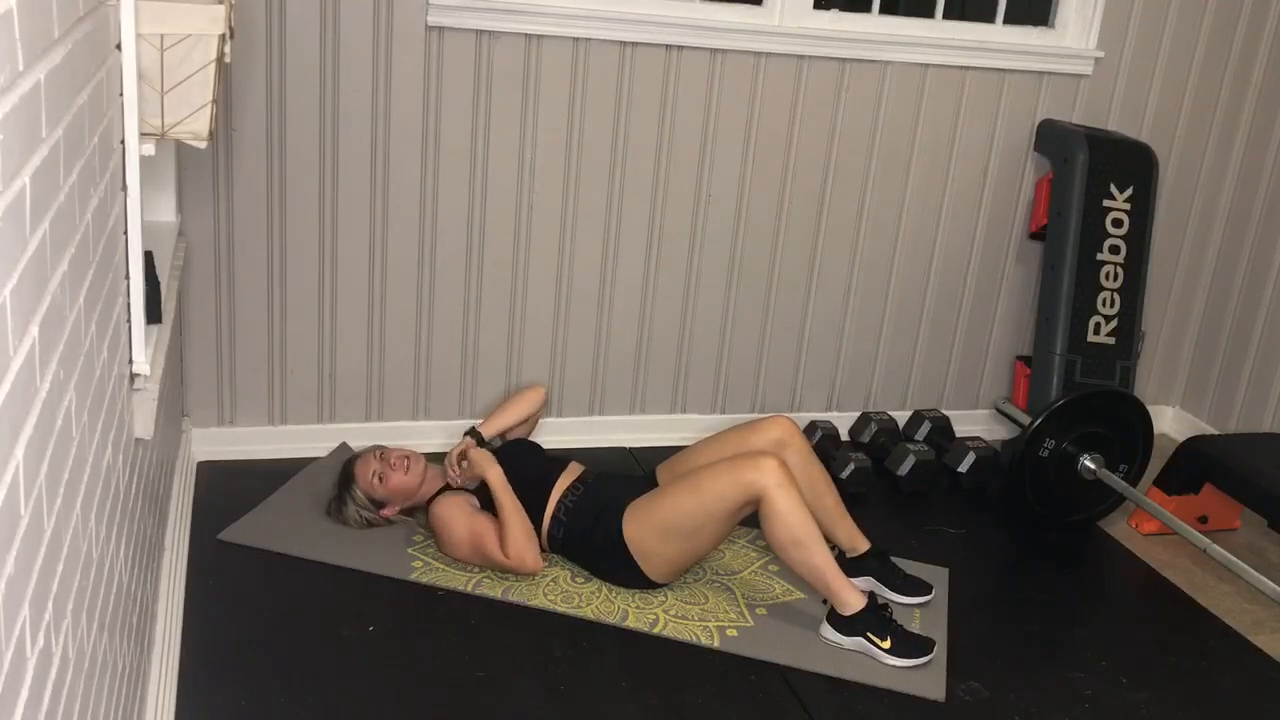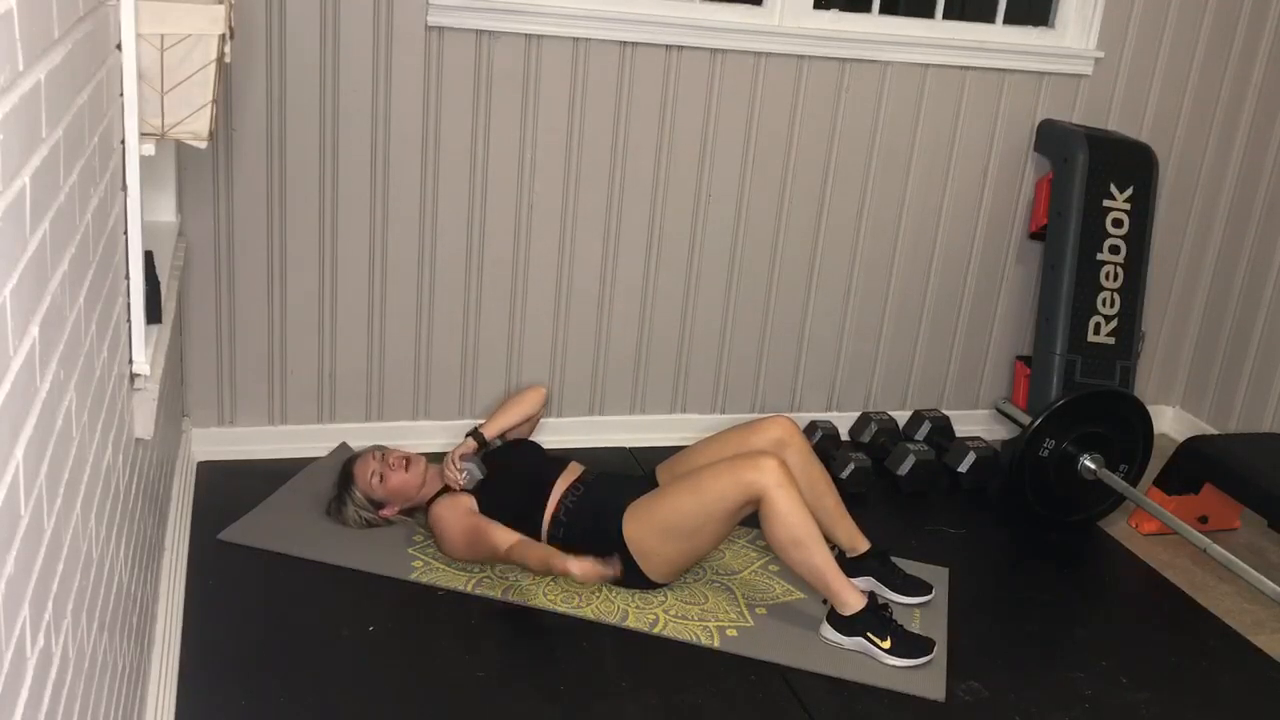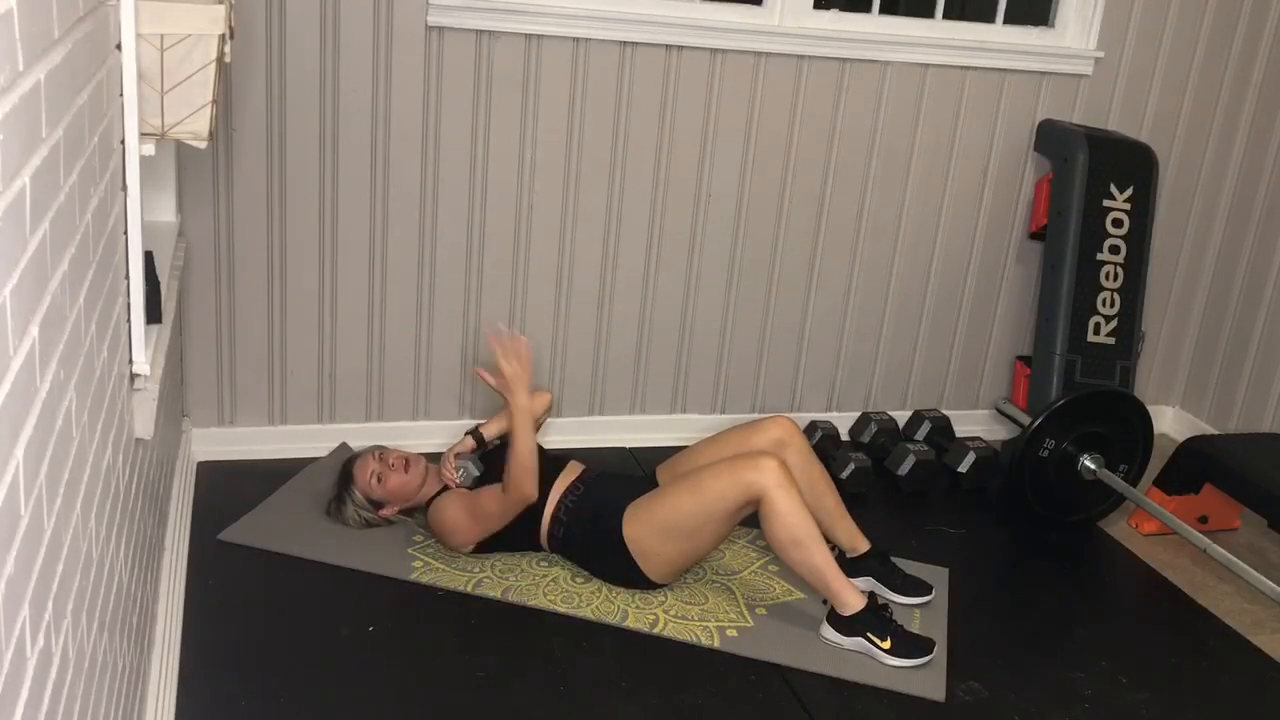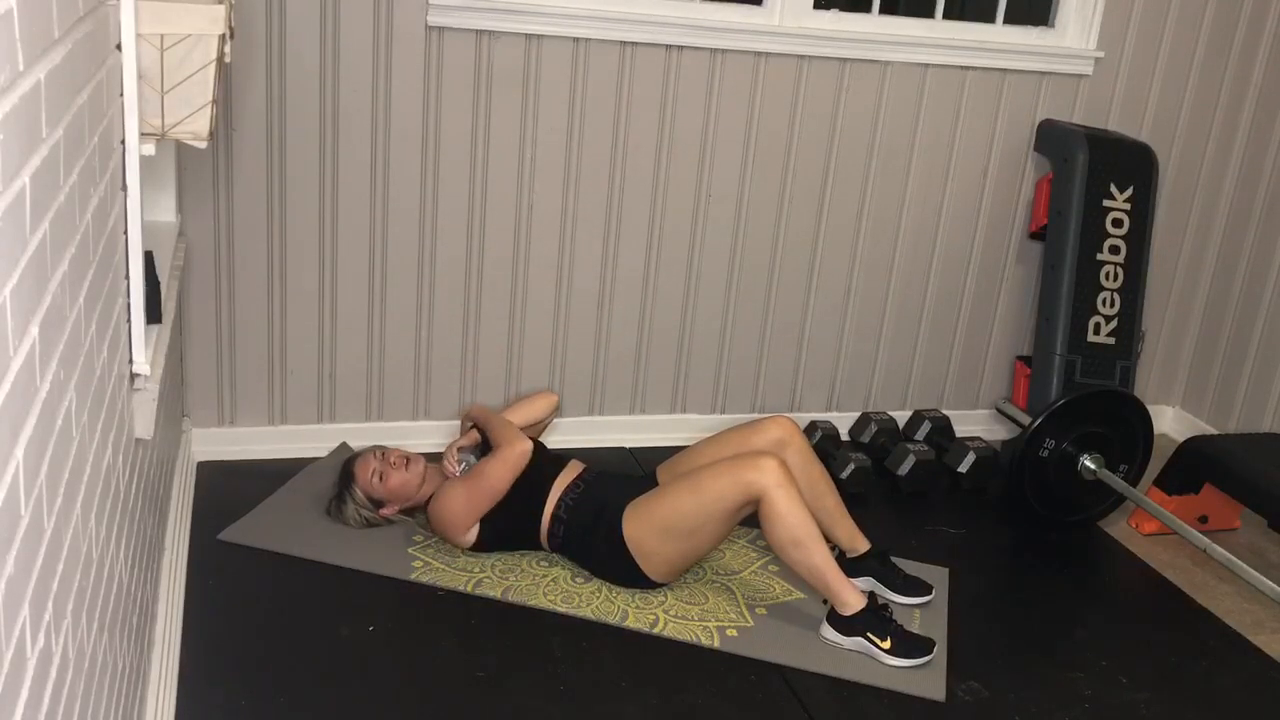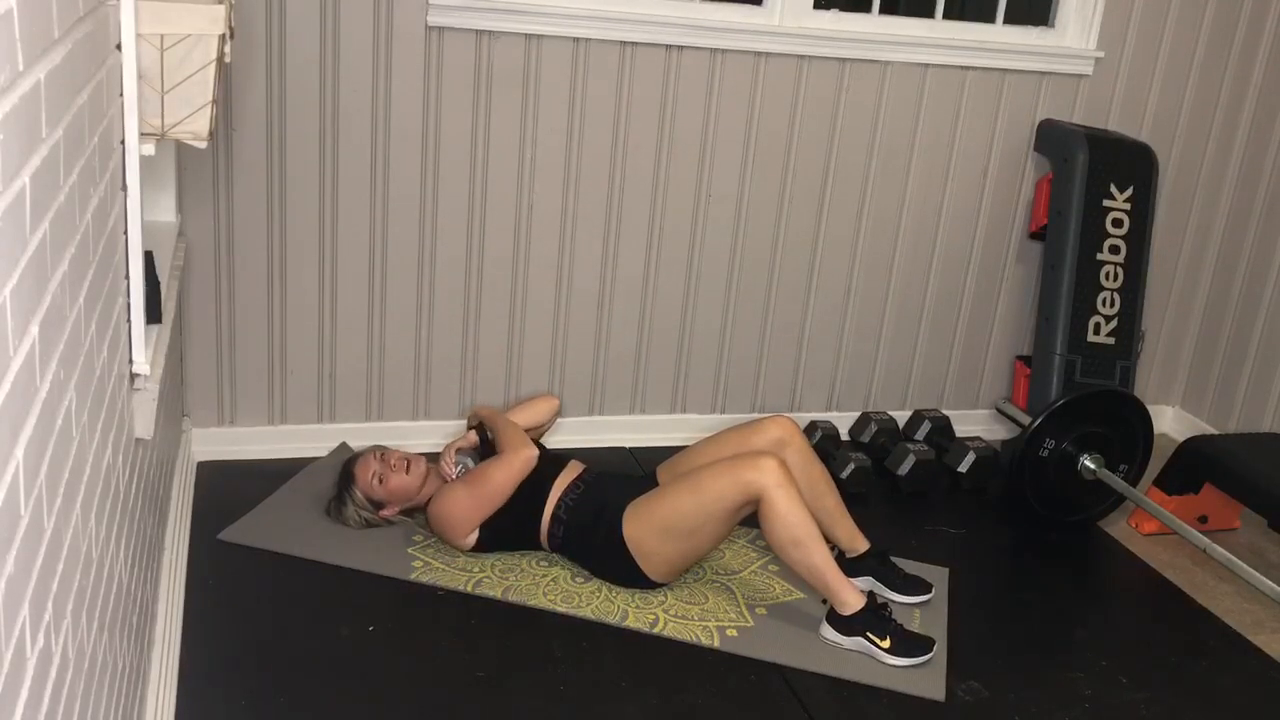
dt=0.4s
person 1, frame 1
left shoulder: (472, 457)
right shoulder: (447, 514)
left elbow: (536, 393)
right elbow: (524, 558)
left wrist: (473, 437)
right wrist: (493, 475)
left hip: (636, 491)
right hip: (620, 541)
left knee: (779, 432)
right knee: (765, 472)
left ankle: (859, 559)
right ankle: (851, 615)
person 1, frame 2
left shoulder: (476, 460)
right shoulder: (446, 515)
left elbow: (536, 394)
right elbow: (507, 543)
left wrist: (473, 439)
right wrist: (566, 564)
left hip: (637, 489)
right hip: (620, 537)
left knee: (779, 432)
right knee: (764, 473)
left ankle: (860, 559)
right ankle: (851, 615)
person 1, frame 3
left shoulder: (467, 467)
right shoulder: (449, 514)
left elbow: (542, 402)
right elbow: (522, 492)
left wrist: (473, 440)
right wrist: (513, 390)
left hip: (637, 490)
right hip: (618, 542)
left knee: (780, 431)
right knee: (764, 474)
left ankle: (860, 558)
right ankle: (851, 614)
person 1, frame 4
left shoulder: (470, 467)
right shoulder: (449, 508)
left elbow: (547, 402)
right elbow: (519, 447)
left wrist: (473, 433)
right wrist: (480, 416)
left hip: (634, 491)
right hip: (616, 540)
left knee: (779, 432)
right knee: (764, 473)
left ankle: (860, 560)
right ankle: (851, 616)
person 1, frame 5
left shoulder: (462, 468)
right shoulder: (449, 509)
left elbow: (547, 406)
right elbow: (525, 453)
left wrist: (475, 432)
right wrist: (486, 415)
left hip: (633, 490)
right hip: (617, 539)
left knee: (779, 432)
right knee: (763, 472)
left ankle: (860, 560)
right ankle: (851, 614)
